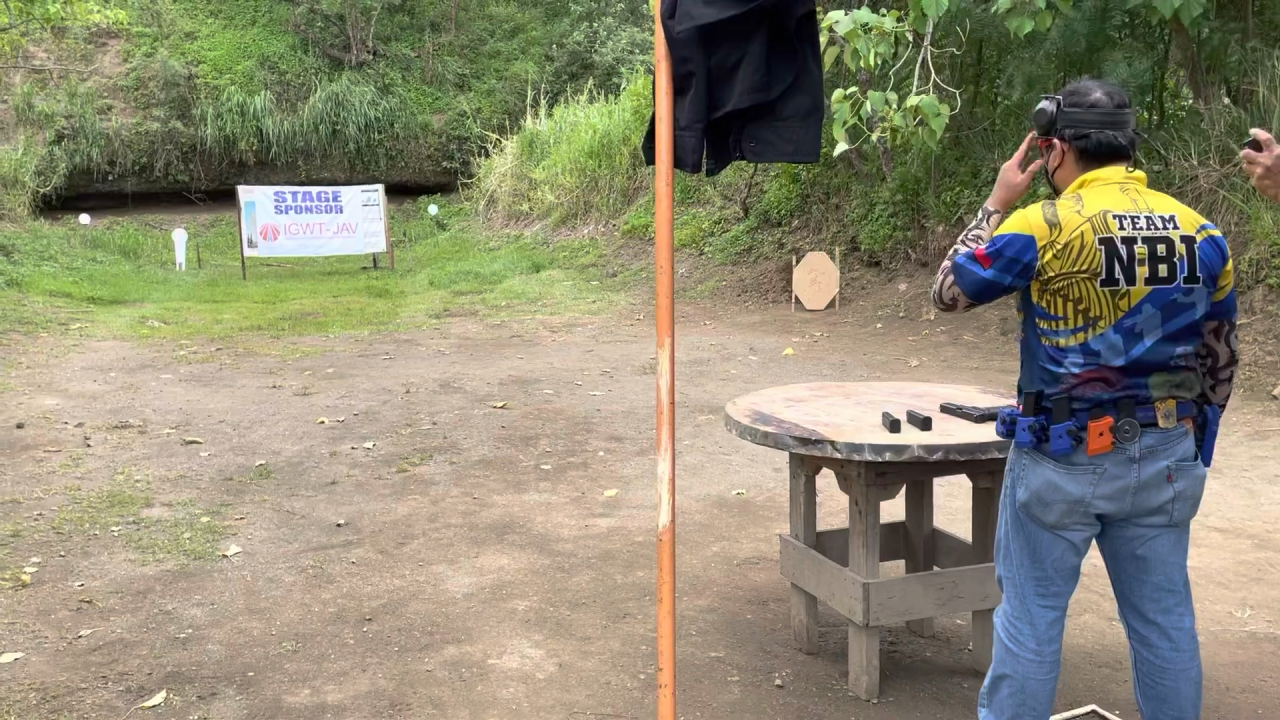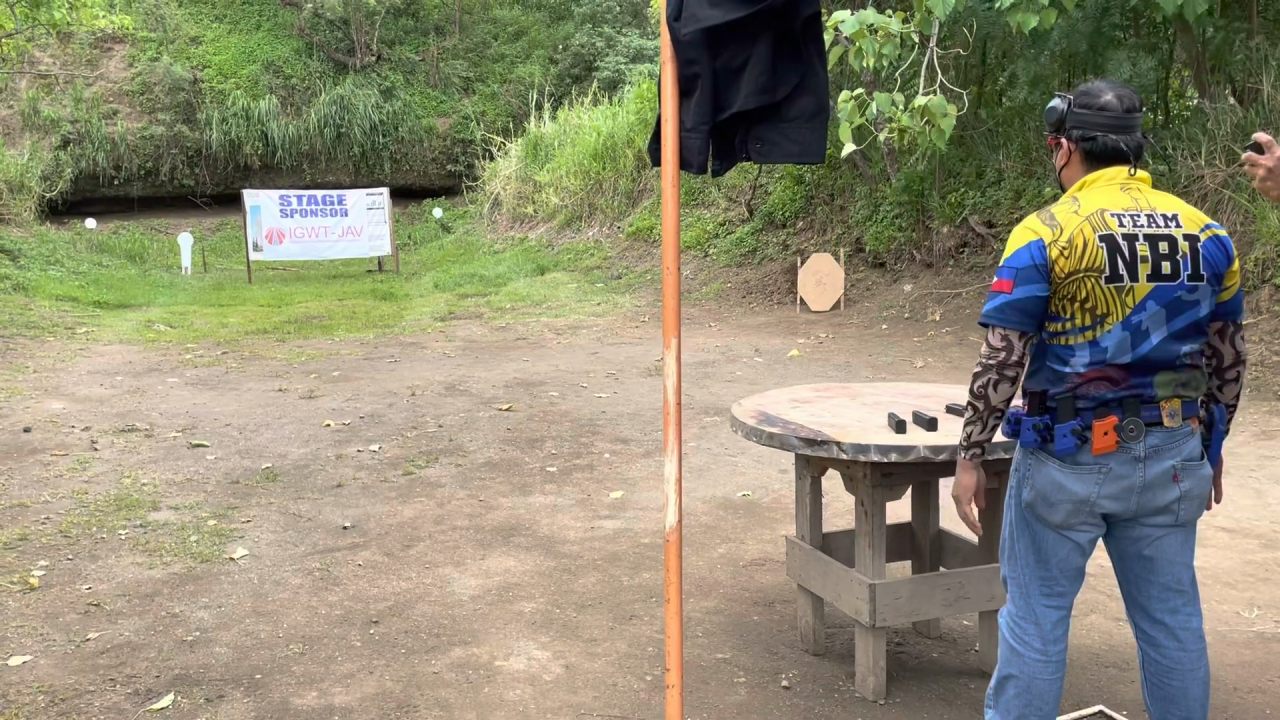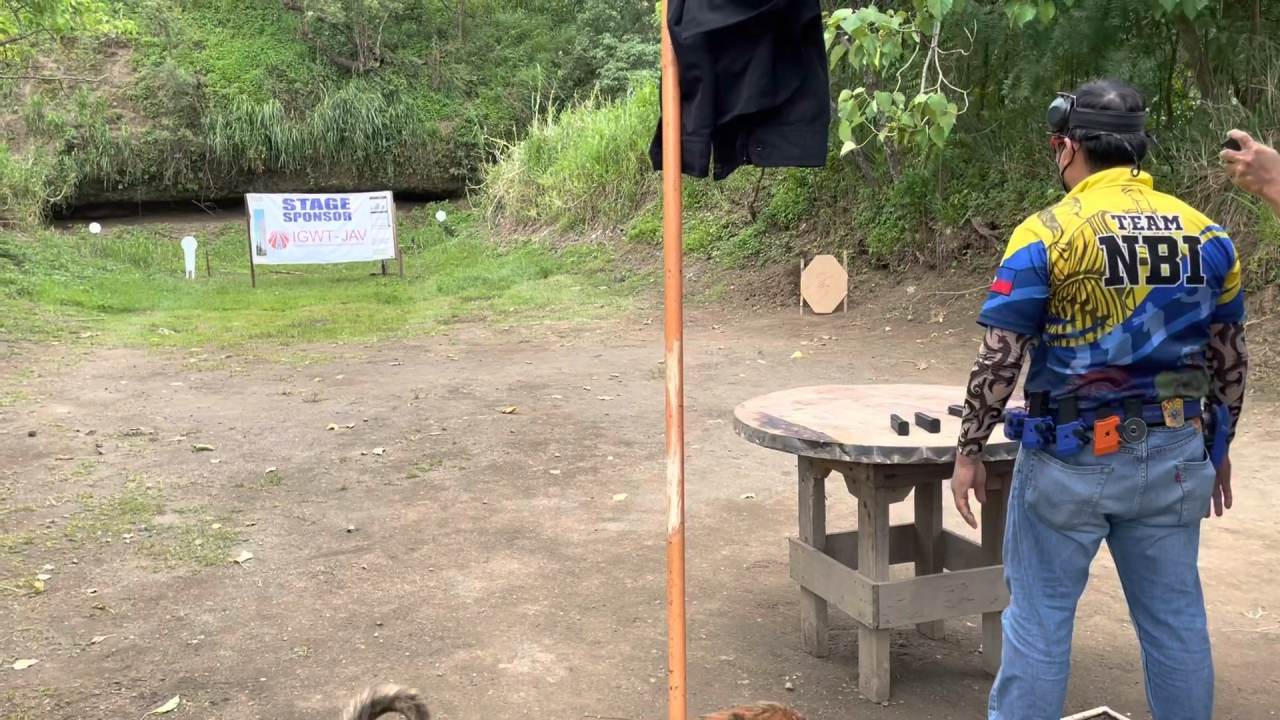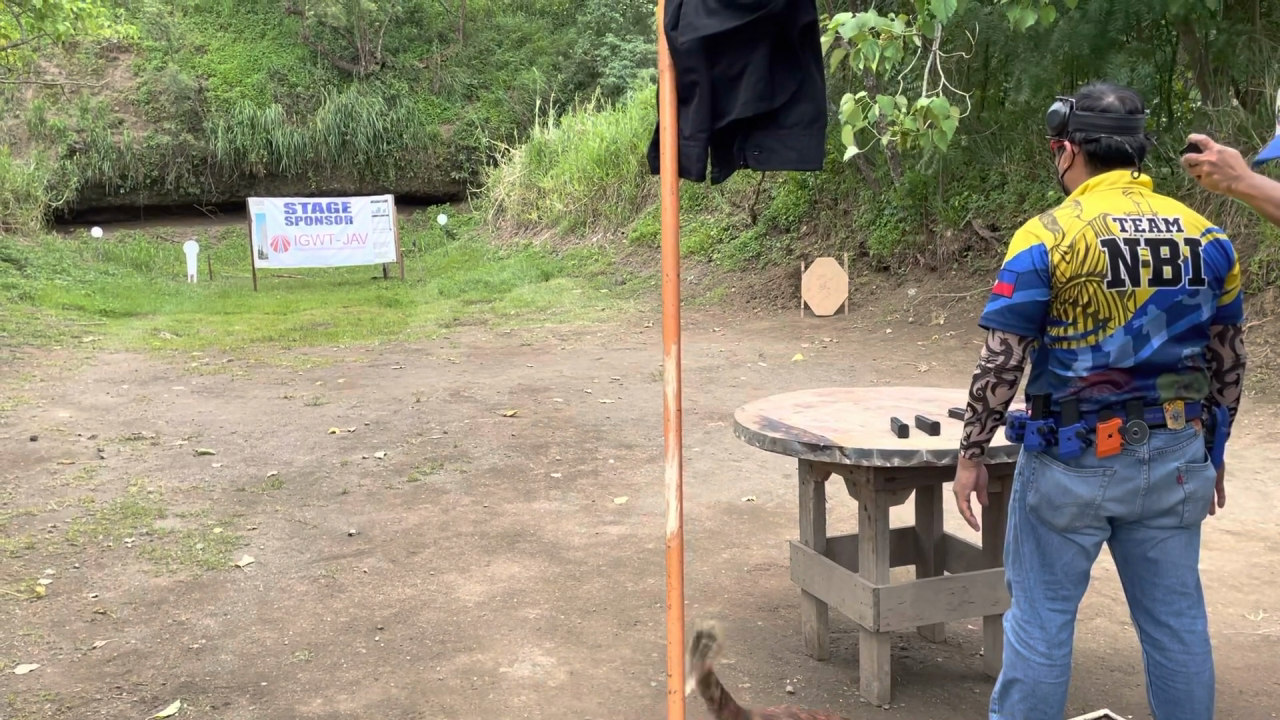
dt=0.7s
person 1, frame 1
left shoulder: (1041, 226)
right shoulder: (1201, 231)
left elbow: (948, 292)
right elbow: (1220, 357)
left wrist: (997, 204)
right wrist: (1194, 440)
left hip: (1064, 457)
right hip: (1164, 455)
left knee: (1032, 614)
right knee: (1165, 616)
person 1, frame 2
left shoulder: (1046, 232)
right shoulder: (1204, 233)
left elbow: (1002, 360)
right elbow: (1228, 357)
left wrist: (970, 455)
right wrist: (1210, 444)
left hip: (1069, 458)
right hip: (1170, 455)
left knee: (1035, 614)
right knee: (1171, 615)
person 1, frame 3
left shoulder: (1046, 234)
right shoulder: (1206, 234)
left elbow: (999, 360)
right elbow: (1229, 360)
left wrist: (968, 449)
right wrist: (1217, 447)
left hip: (1071, 458)
right hip: (1172, 456)
left knee: (1040, 614)
right knee: (1174, 615)
person 1, frame 4
left shoulder: (1047, 236)
right shoulder: (1205, 237)
left elbow: (1001, 362)
right elbow: (1228, 362)
left wrist: (971, 453)
right wrist: (1211, 449)
left hip: (1073, 461)
right hip: (1172, 457)
left knee: (1041, 617)
right knee: (1175, 618)
